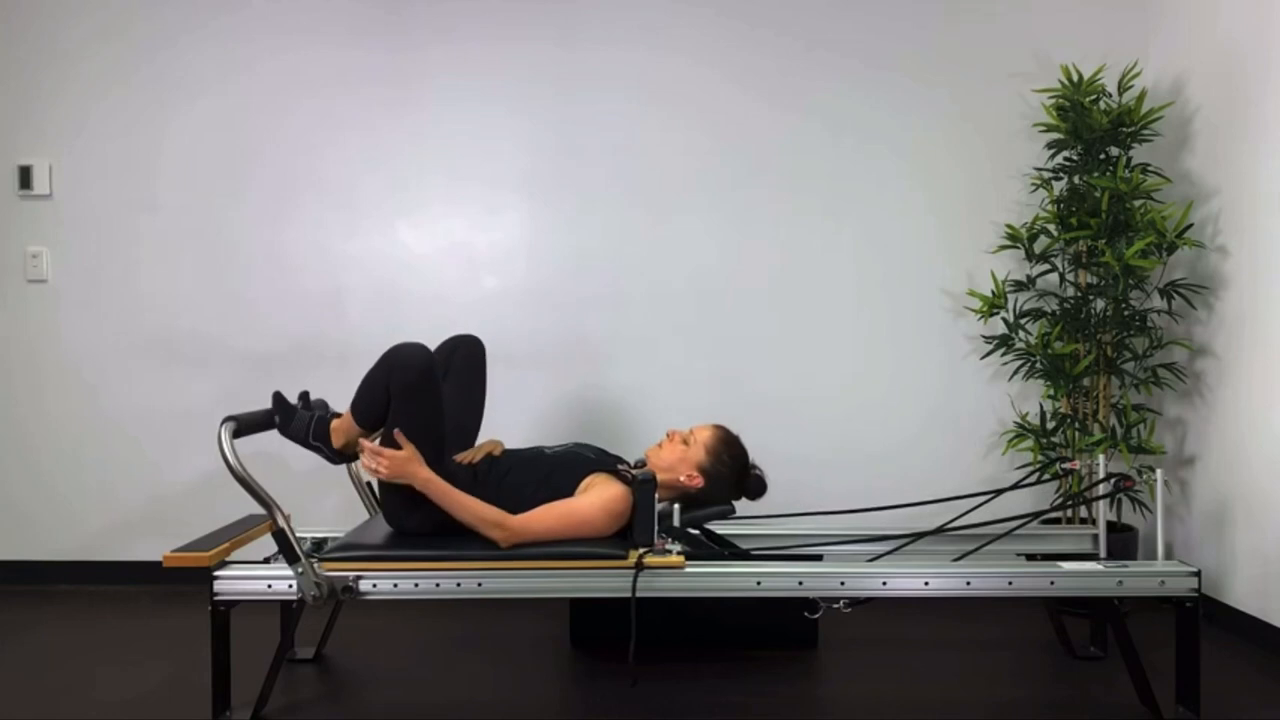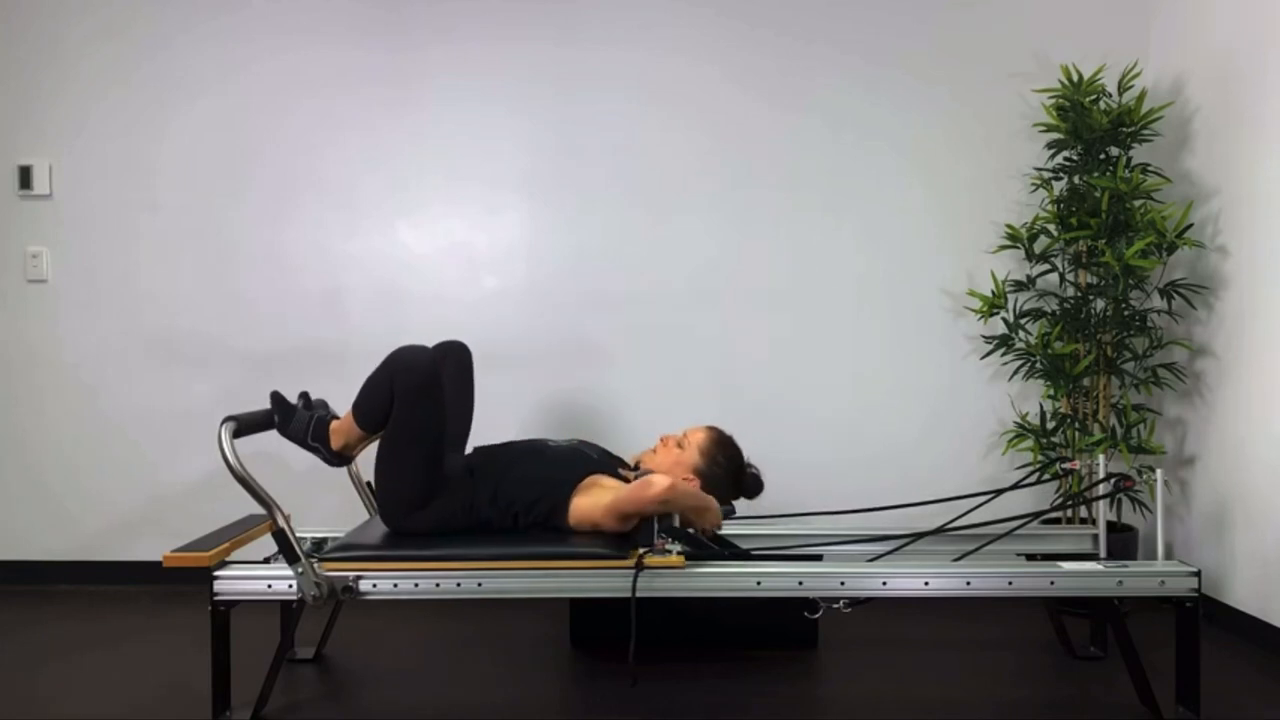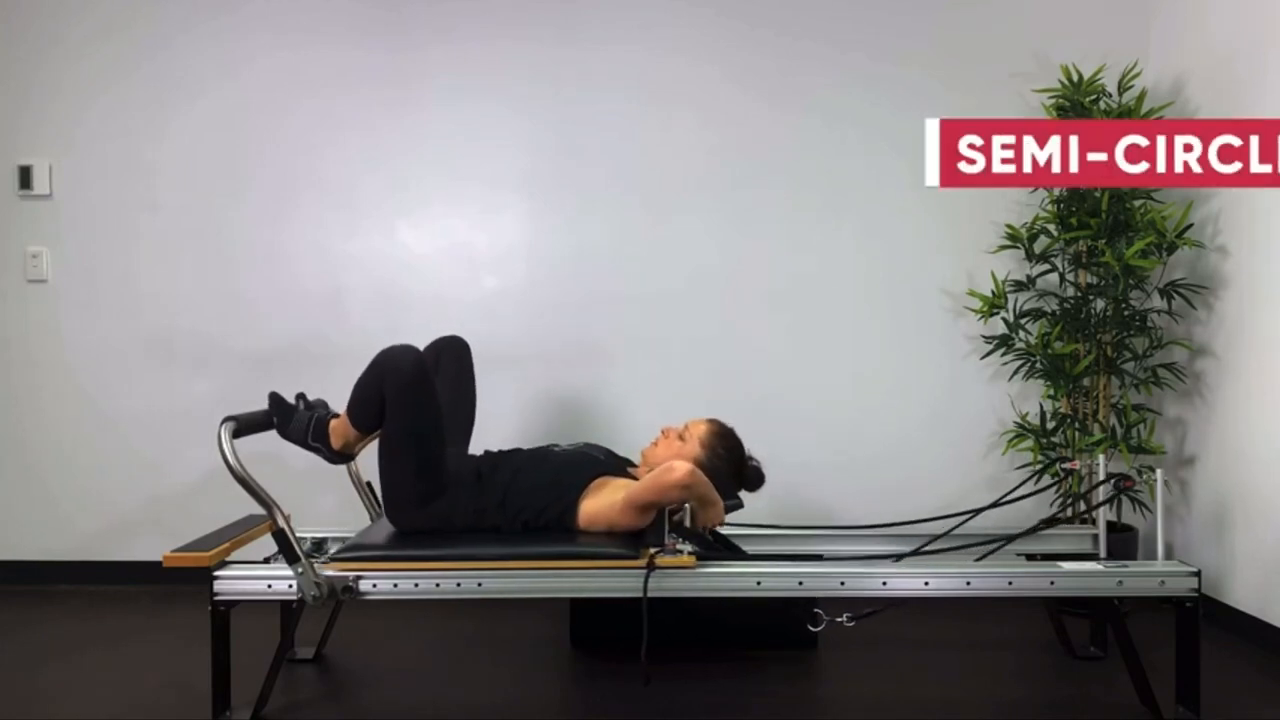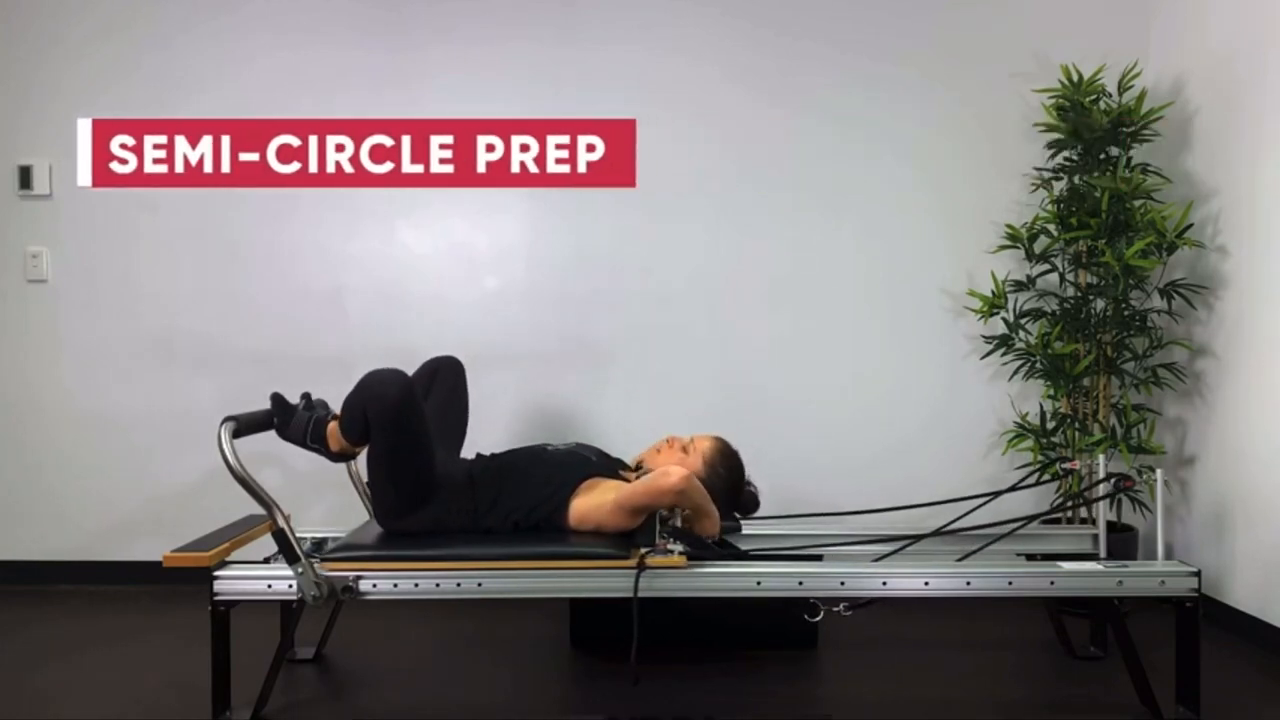
dt=1s
person 1, frame 1
left shoulder: (617, 502)
right shoulder: (627, 478)
left elbow: (508, 530)
left wrist: (421, 477)
right wrist: (498, 450)
left hip: (424, 506)
right hip: (454, 478)
left knee: (410, 360)
right knee: (464, 347)
left ankle: (338, 438)
right ankle: (344, 430)
person 1, frame 2
left shoulder: (619, 505)
right shoulder: (625, 476)
left elbow: (661, 487)
left wrist: (703, 509)
left hip: (422, 506)
right hip: (452, 479)
left knee: (414, 365)
right knee: (450, 354)
left ankle: (332, 438)
right ankle: (341, 430)
person 1, frame 3
left shoulder: (629, 506)
right shoulder: (630, 476)
left elbow: (678, 476)
left wrist: (709, 507)
left hip: (430, 503)
right hip: (455, 480)
left knee: (402, 363)
right knee: (450, 349)
left ankle: (332, 439)
right ankle: (344, 428)
person 1, frame 4
left shoulder: (624, 510)
right shoulder: (624, 477)
left elbow: (674, 481)
left wrist: (705, 515)
left hip: (422, 508)
right hip: (450, 483)
left knee: (388, 388)
right knee: (443, 369)
left ankle: (332, 439)
right ankle: (342, 431)
